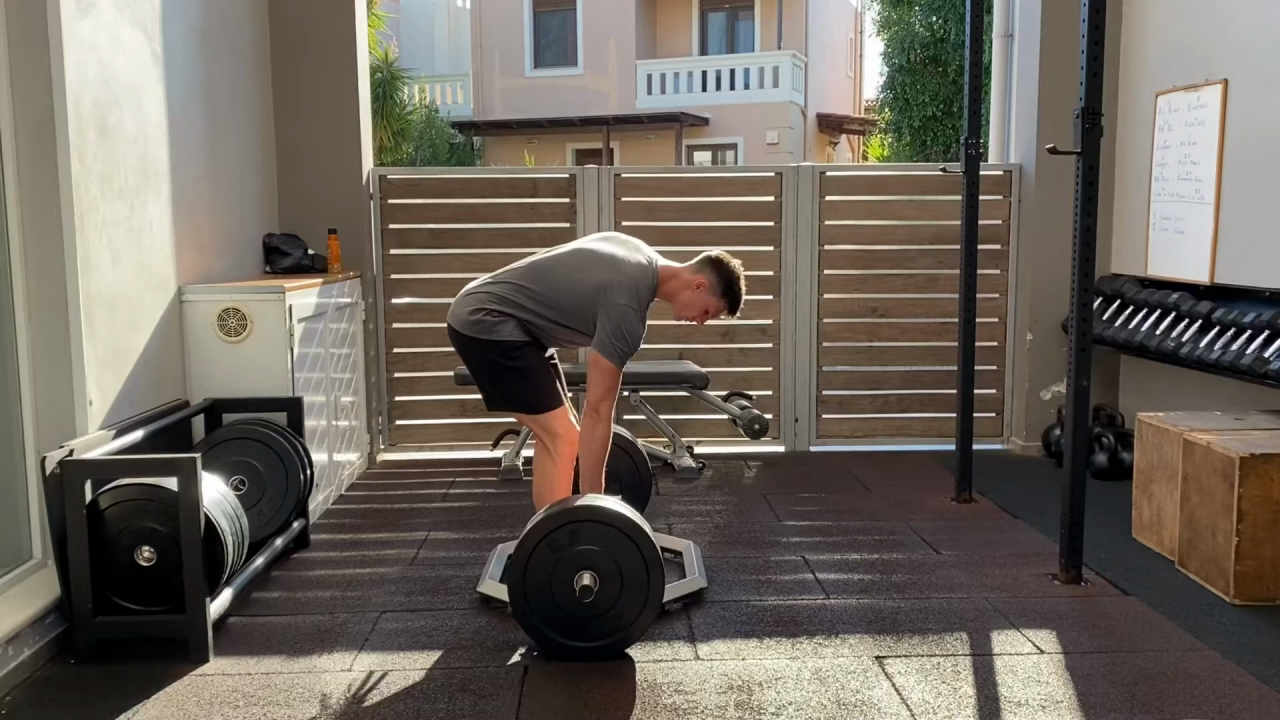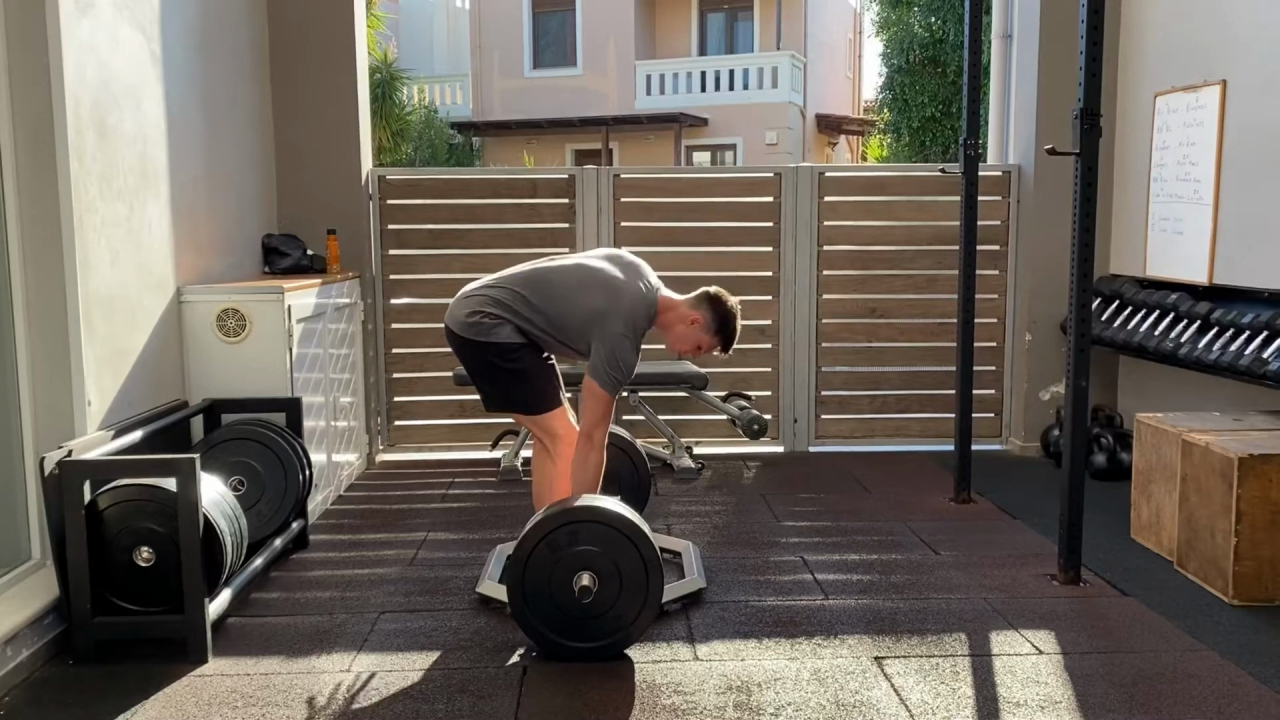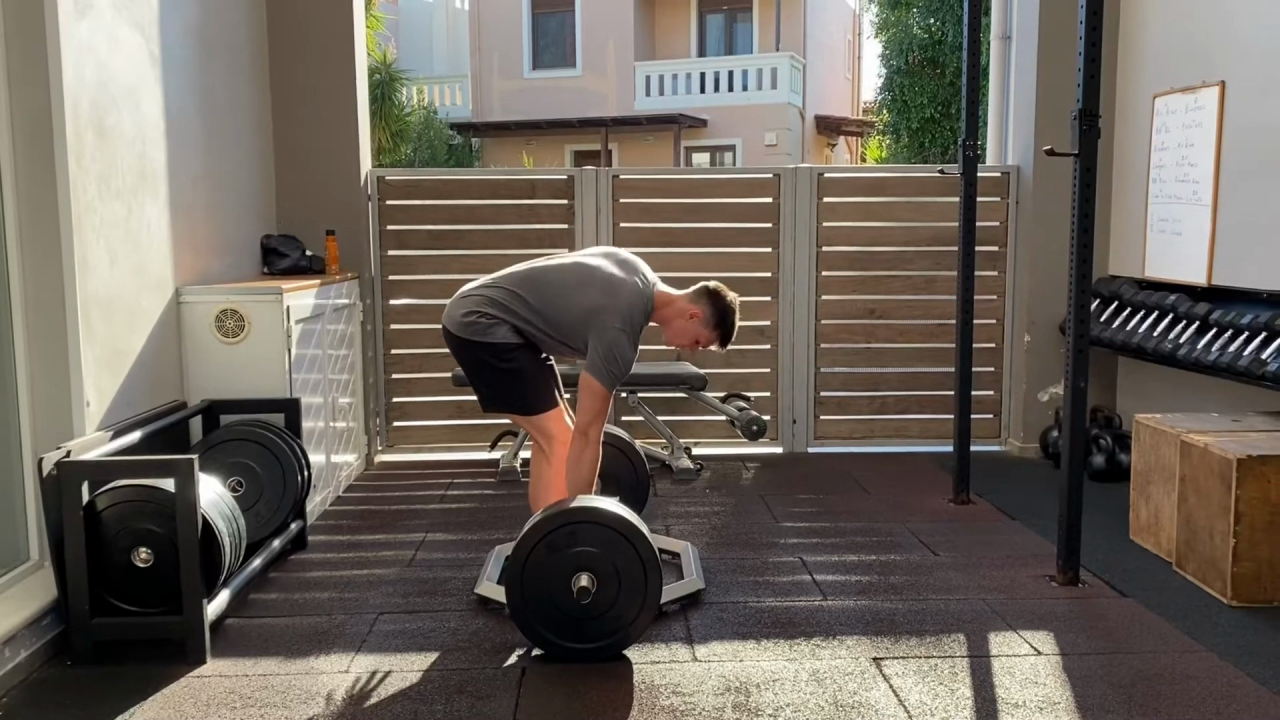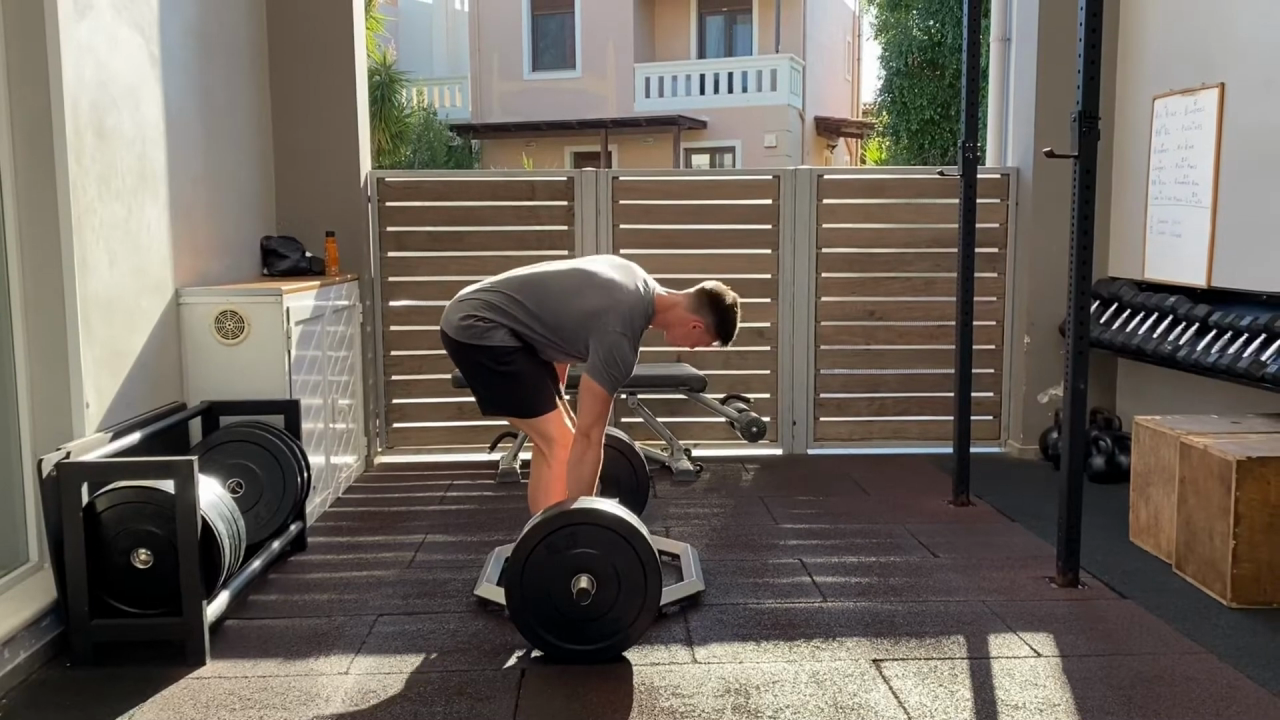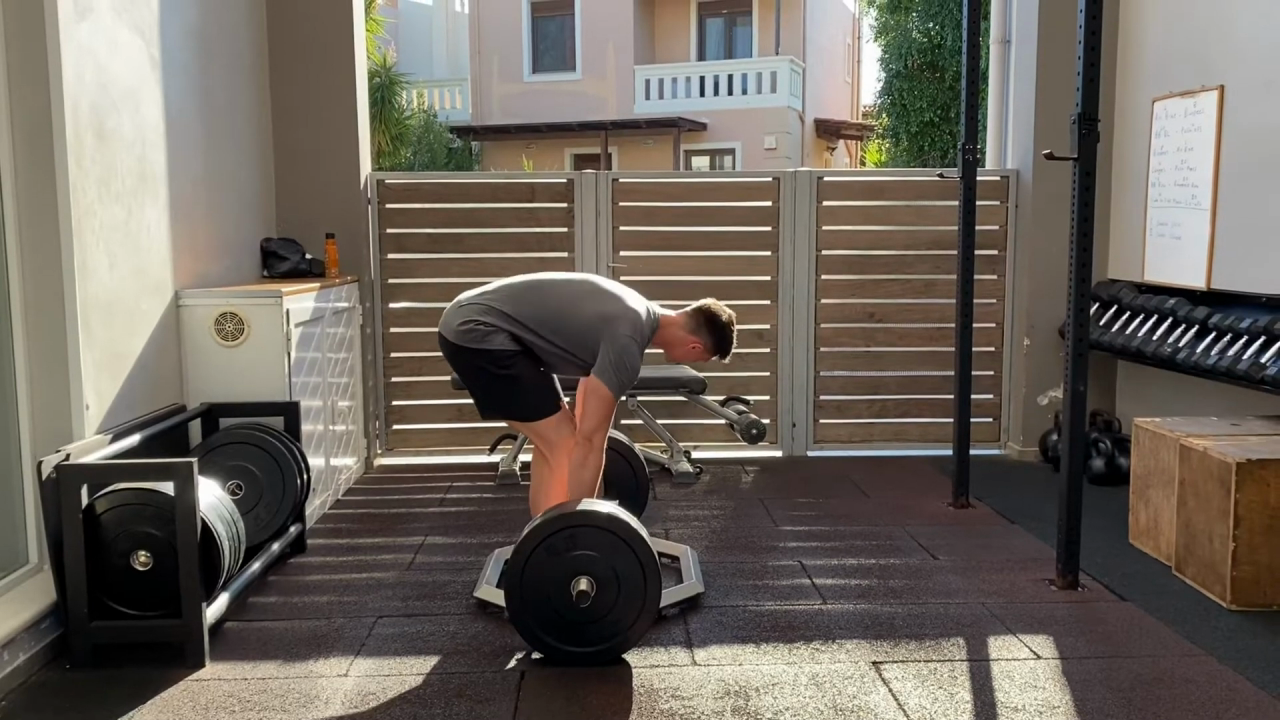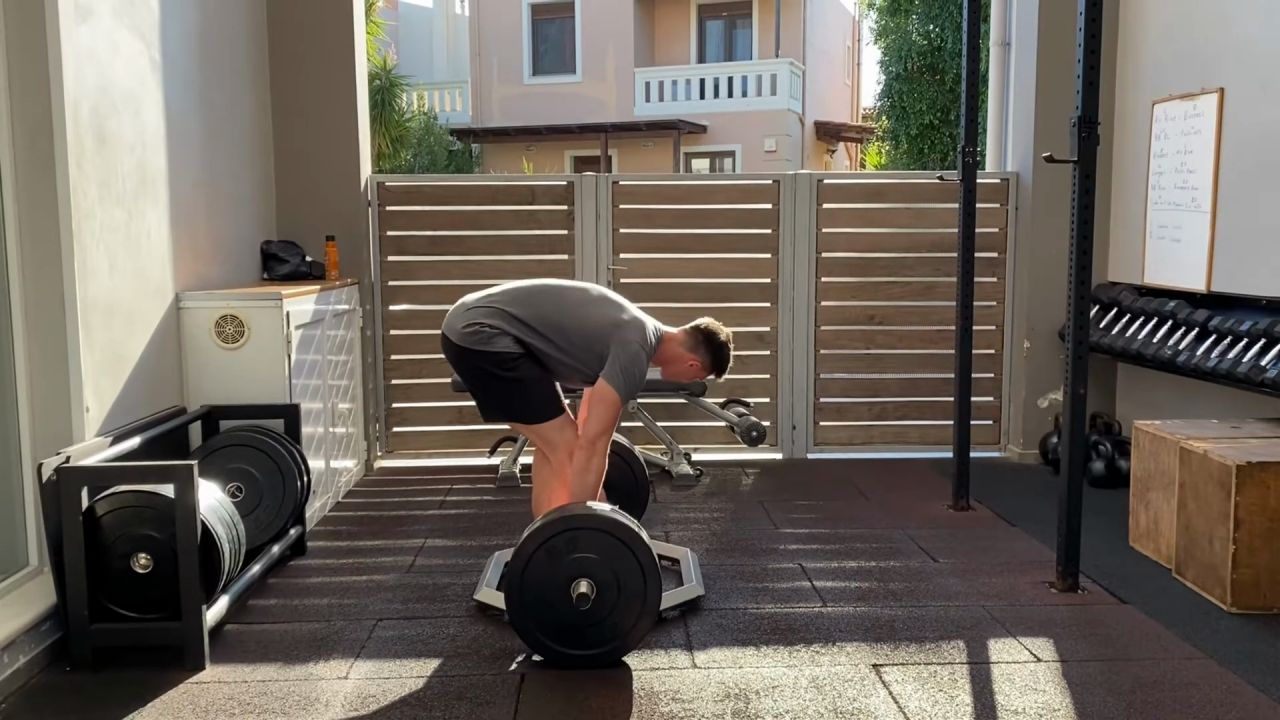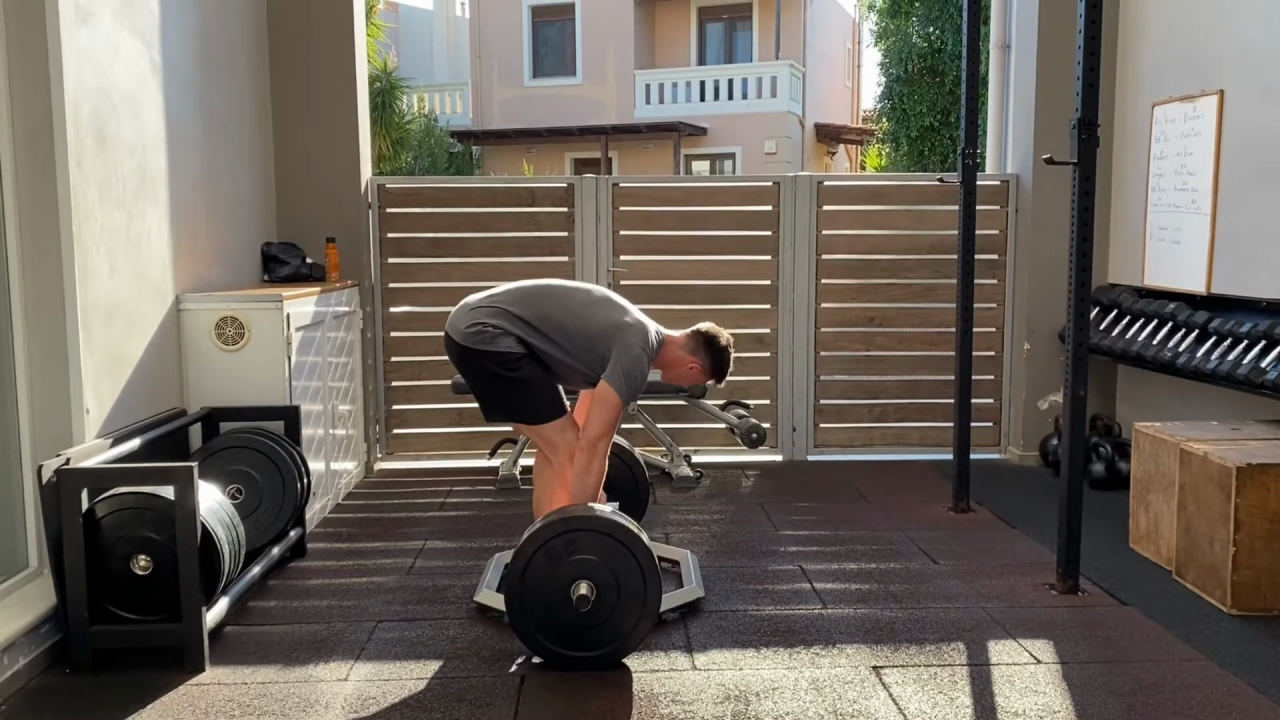
dt=0.3s
person 1, frame 1
left shoulder: (641, 257)
right shoulder: (626, 307)
right elbow: (598, 410)
left hip: (482, 315)
right hip: (485, 321)
left knee: (556, 434)
right knee: (563, 439)
person 1, frame 2
left shoulder: (640, 276)
right shoulder: (621, 335)
right elbow: (592, 438)
left hip: (480, 315)
right hip: (483, 322)
left knee: (554, 436)
right knee: (563, 440)
person 1, frame 3
left shoulder: (638, 273)
right shoulder: (618, 331)
right elbow: (587, 434)
left hip: (481, 314)
right hip: (480, 323)
left knee: (553, 436)
right knee: (559, 440)
person 1, frame 4
left shoulder: (636, 281)
right shoulder: (618, 334)
right elbow: (588, 436)
left wrist: (553, 391)
left hip: (477, 318)
right hip: (478, 326)
left knee: (554, 438)
right knee: (559, 442)
person 1, frame 5
left shoulder: (634, 315)
right shoulder: (628, 342)
right elbow: (589, 440)
left hip: (472, 324)
right hip: (475, 331)
left knee: (555, 439)
right knee: (560, 445)
person 1, frame 6
left shoulder: (634, 331)
right shoulder: (635, 351)
right elbow: (592, 444)
left wrist: (590, 490)
left hip: (474, 326)
right hip: (480, 333)
left knee: (556, 443)
right knee: (564, 448)
person 1, frame 7
left shoulder: (635, 335)
right shoulder: (636, 354)
left elbow: (585, 431)
right elbow: (592, 447)
left wrist: (587, 492)
left hip: (477, 327)
right hip: (482, 334)
left knee: (557, 444)
right knee: (564, 449)
